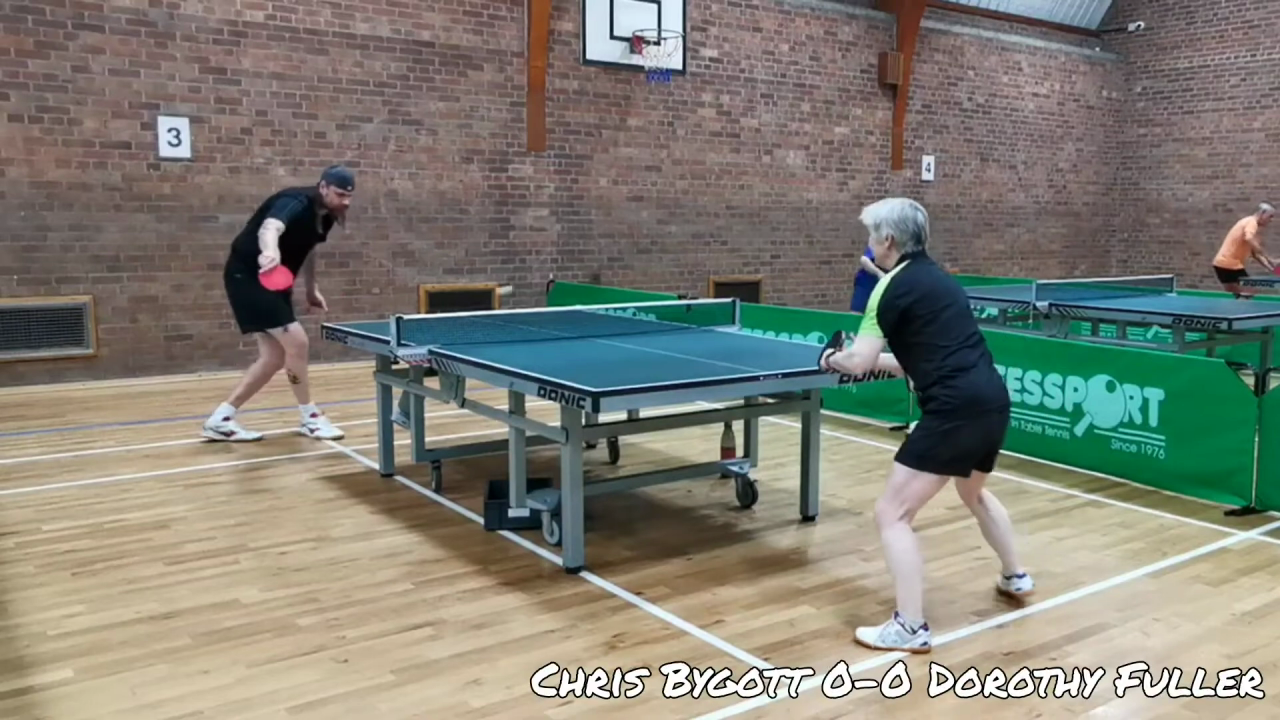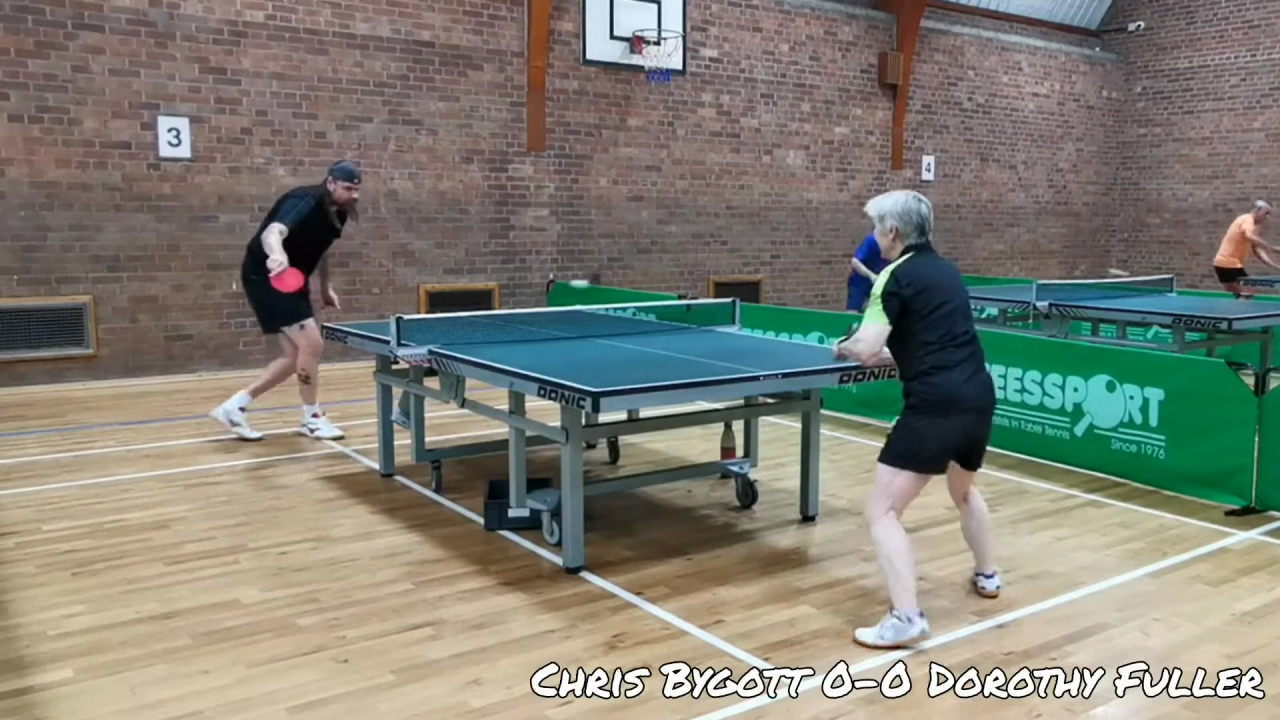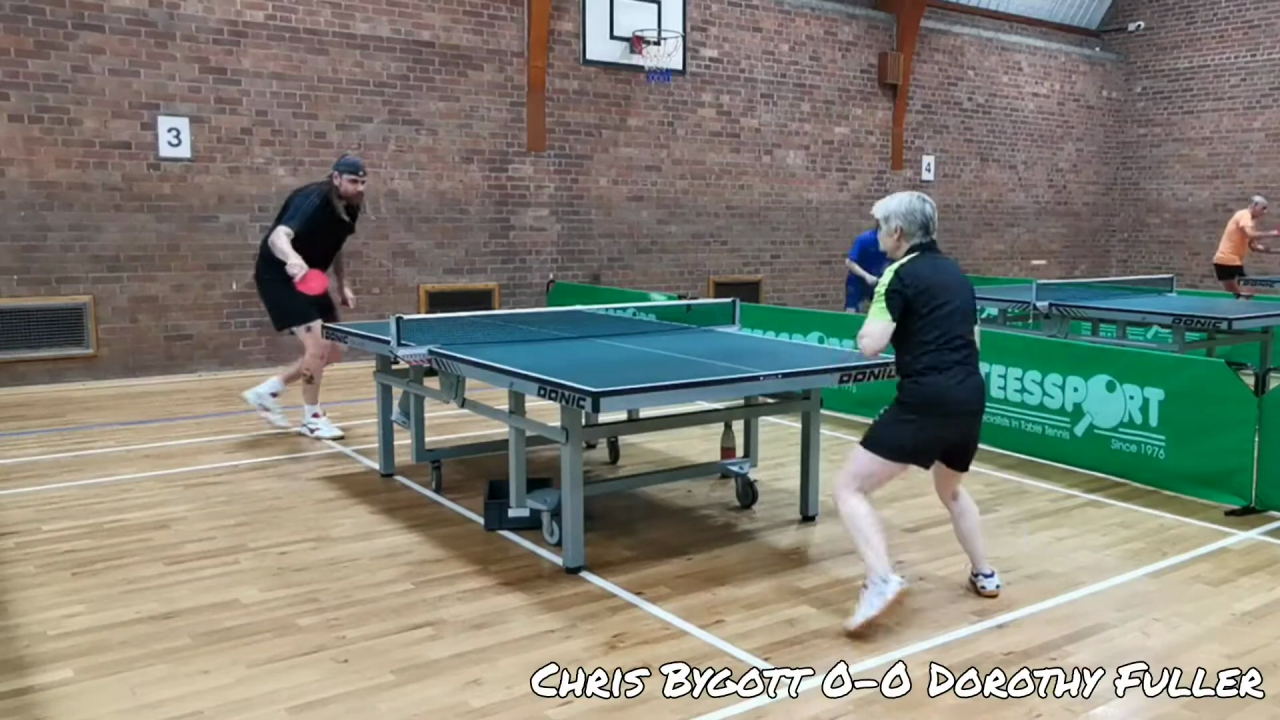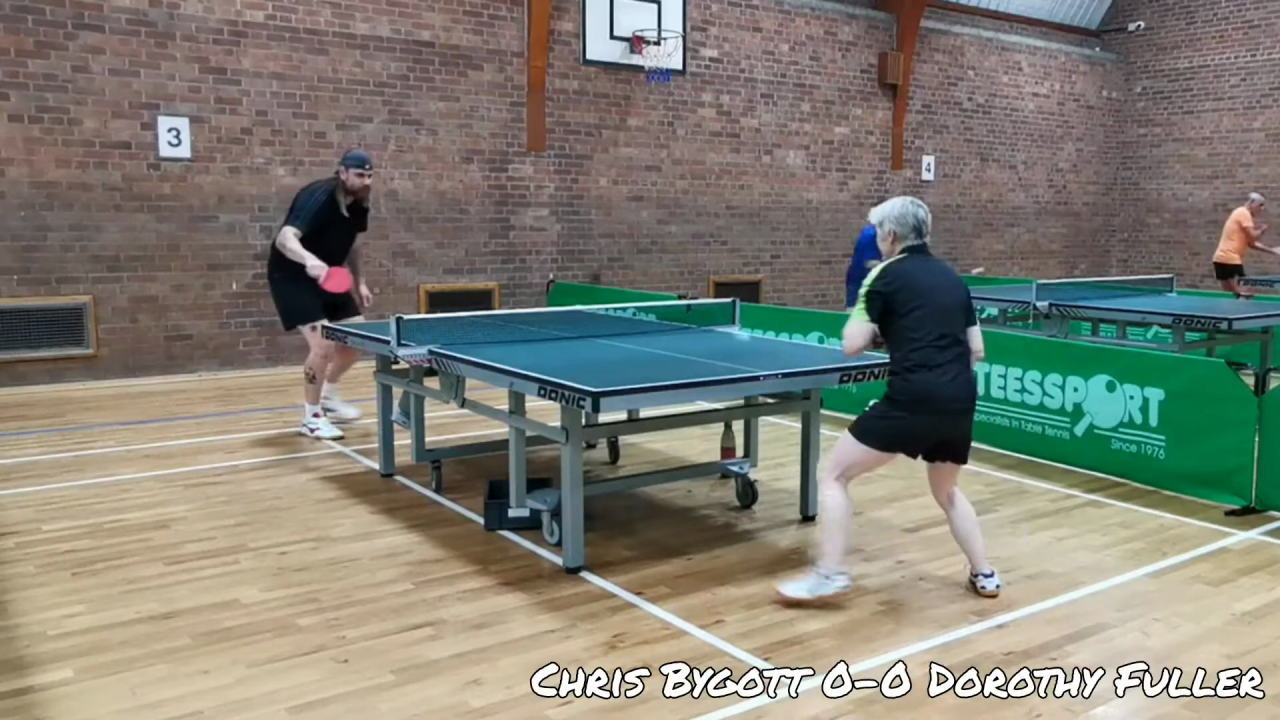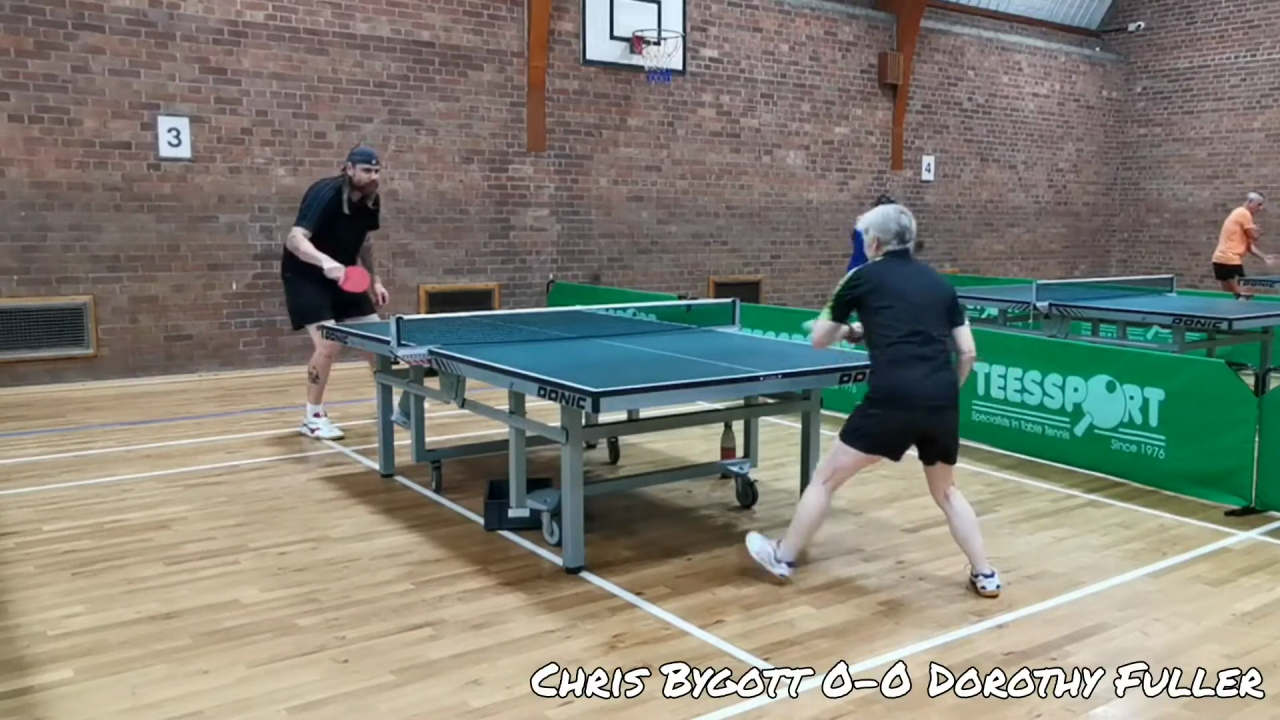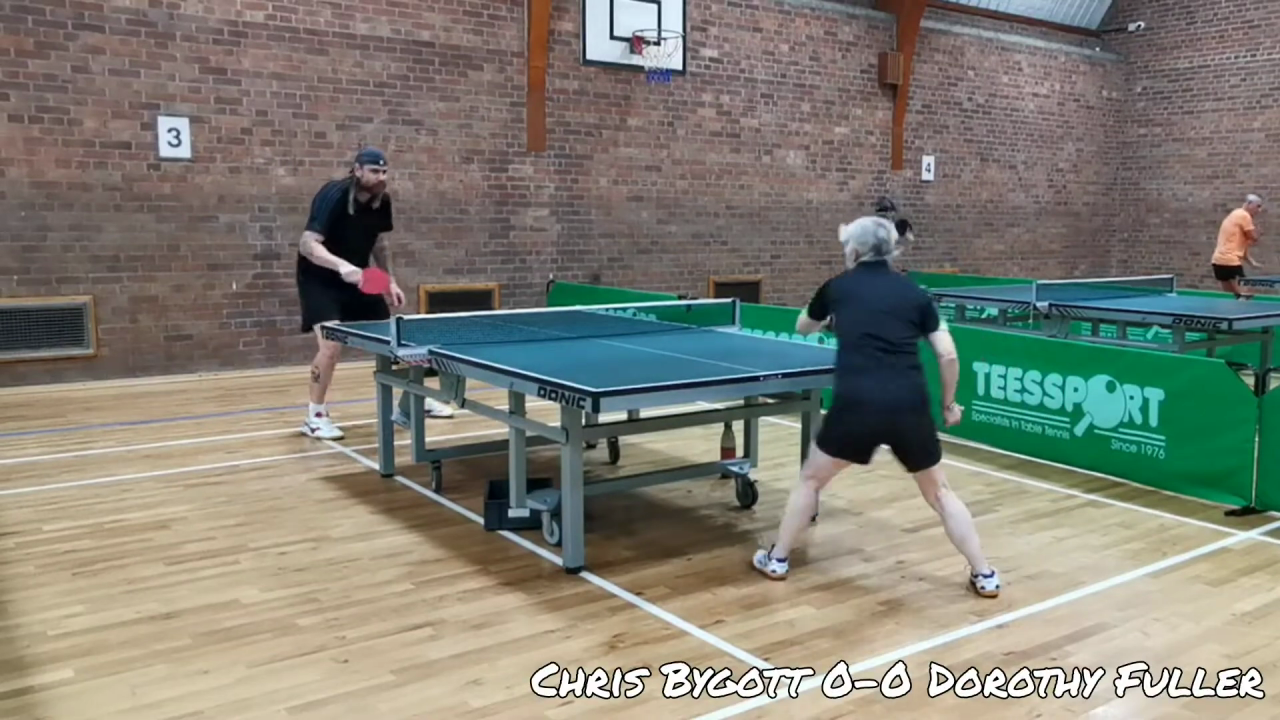
dt=0.1s
person 1, frame 1
left shoulder: (894, 286)
right shoulder: (938, 278)
left elbow: (860, 362)
left wrist: (834, 359)
right wrist: (879, 360)
left hip: (954, 412)
right hip: (994, 401)
left knee: (893, 514)
right knee: (976, 494)
left ankle: (911, 626)
right ankle: (1015, 576)
person 1, frame 2
left shoulder: (897, 276)
right shoulder: (946, 271)
left elbow: (867, 348)
left wrist: (846, 346)
right wrist: (887, 353)
left hip: (934, 408)
right hip: (978, 399)
left knee: (881, 510)
right knee: (963, 491)
left ankle: (905, 618)
right ankle: (987, 575)
person 1, frame 3
left shoulder: (901, 274)
right shoulder: (958, 276)
left elbow: (869, 345)
left wrist: (888, 334)
left hip: (923, 405)
right hip: (970, 403)
left knee: (849, 488)
right knee: (951, 491)
left ankle: (882, 578)
right ankle: (984, 575)
person 1, frame 4
left shoulder: (886, 276)
right shoulder: (954, 279)
left elbow: (852, 345)
right elbow: (976, 351)
left wrist: (878, 332)
left hip: (911, 399)
right hip: (960, 401)
left knee: (833, 474)
right knee: (946, 491)
left ankle: (828, 574)
right ankle: (984, 575)
person 1, frame 5
left shoulder: (863, 277)
right shoulder: (939, 282)
left elbow: (819, 338)
right elbow: (967, 351)
left wrist: (849, 331)
left hip: (891, 398)
right hip: (939, 402)
left knee: (826, 478)
right knee: (945, 490)
left ankle: (783, 557)
right ankle: (985, 575)
person 1, frame 6
left shoulder: (840, 286)
right shoulder: (915, 293)
left elbow: (802, 326)
right elbow: (947, 354)
right wrist: (949, 402)
left hip: (857, 404)
right hip: (908, 404)
left knee: (810, 479)
right knee: (938, 492)
left ankle: (778, 558)
right ankle: (985, 575)
person 2, frame 1
left shoulder: (326, 214)
right shoulder: (297, 202)
right elbow: (269, 228)
left wrist: (312, 288)
right wrist: (271, 250)
right hip: (249, 276)
left knee: (274, 357)
right knee: (296, 344)
left ankle: (220, 419)
right ankle: (309, 417)
person 2, frame 2
left shoulder: (338, 211)
right shoulder: (306, 202)
right elbow: (272, 233)
left wrist: (326, 286)
right wrist: (277, 256)
right hip: (266, 276)
left knee: (294, 356)
right knee: (312, 343)
left ankle: (234, 408)
right ankle: (312, 417)
person 2, frame 3
left shoulder: (349, 208)
right shoulder: (311, 201)
right elbow: (277, 238)
left wrist: (343, 284)
right wrist: (293, 259)
right hip: (278, 277)
left knee: (333, 349)
right knee: (318, 345)
left ankle: (266, 391)
right ankle: (311, 417)
person 2, frame 4
left shoulder: (360, 204)
right shoulder: (318, 197)
right elbow: (284, 239)
left wrist: (359, 281)
right wrist: (310, 260)
left hip: (325, 278)
right hip: (291, 276)
right knee: (323, 345)
left ankle: (328, 394)
right ankle: (312, 416)
person 2, frame 5
left shoulder: (371, 201)
right shoulder: (322, 195)
right elbow: (296, 239)
left wrist: (375, 279)
right wrist: (327, 262)
left hip: (340, 280)
right hip: (304, 277)
right knee: (328, 346)
right ankle: (314, 416)
person 2, frame 6
left shoulder: (382, 202)
right shoulder: (332, 196)
right elbow: (307, 244)
left wrist: (389, 281)
right wrist: (341, 266)
left hip: (360, 281)
right hip: (320, 279)
right knee: (331, 346)
right ankle: (315, 416)
